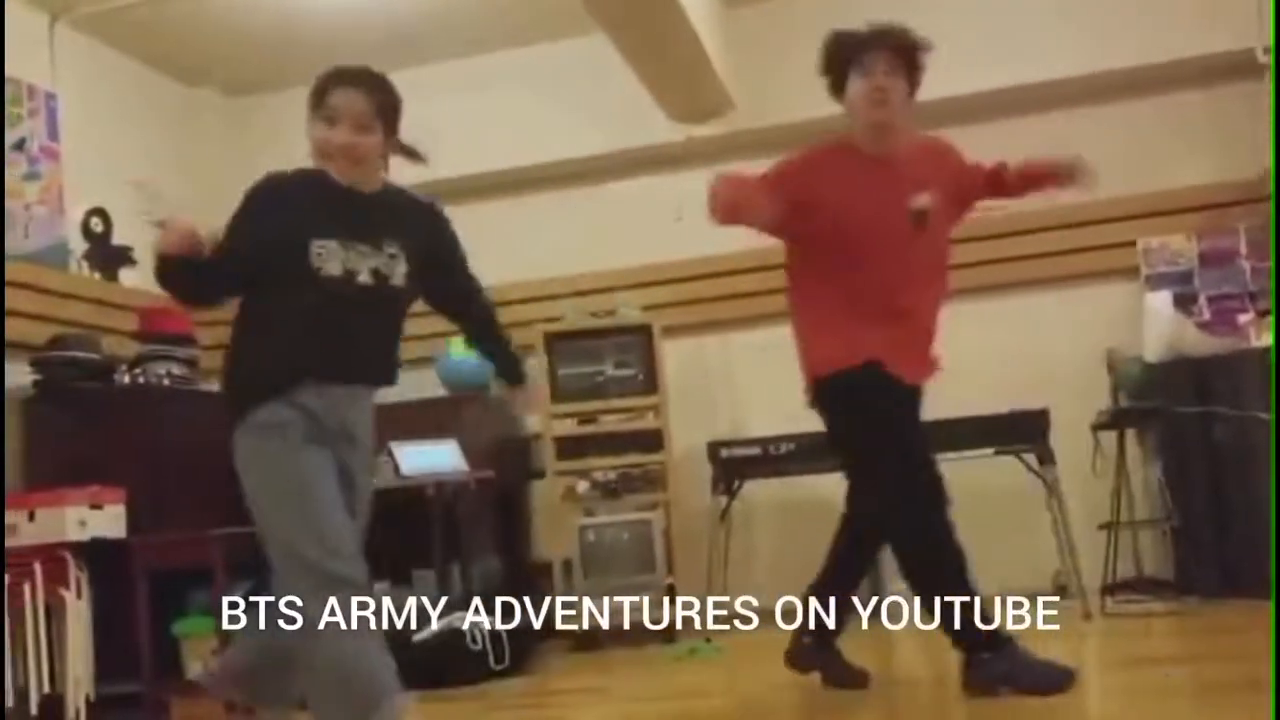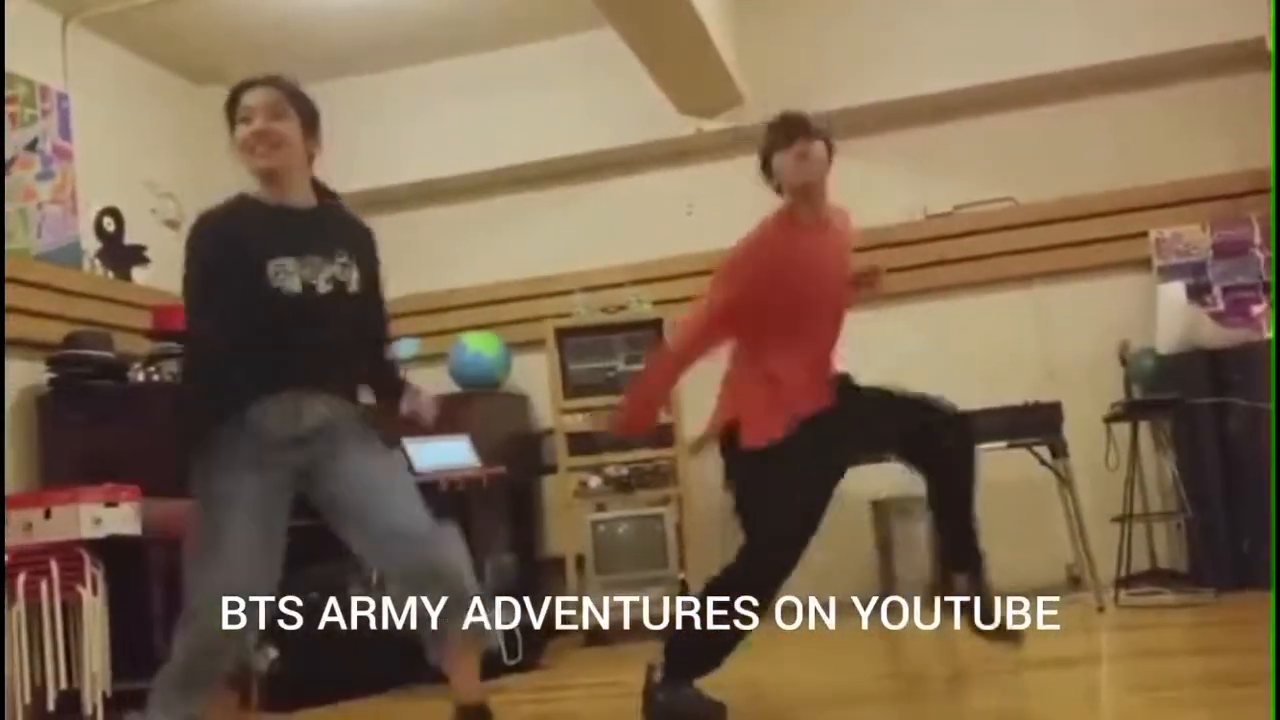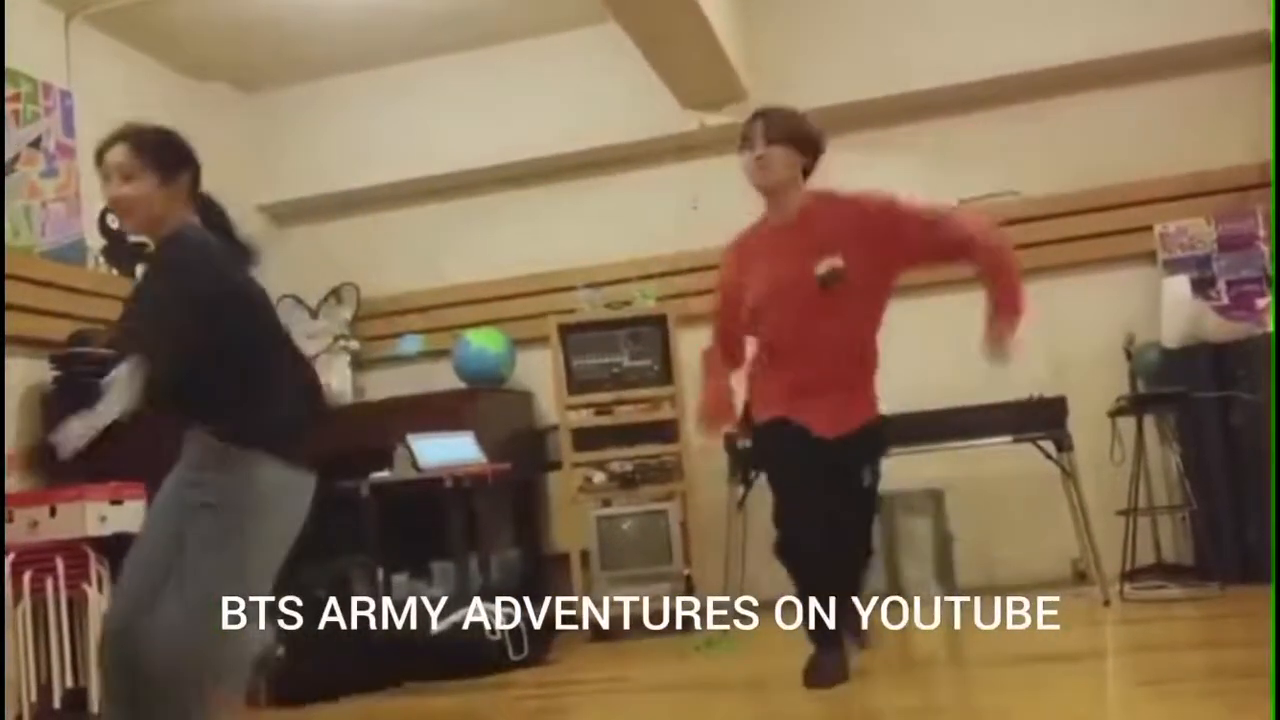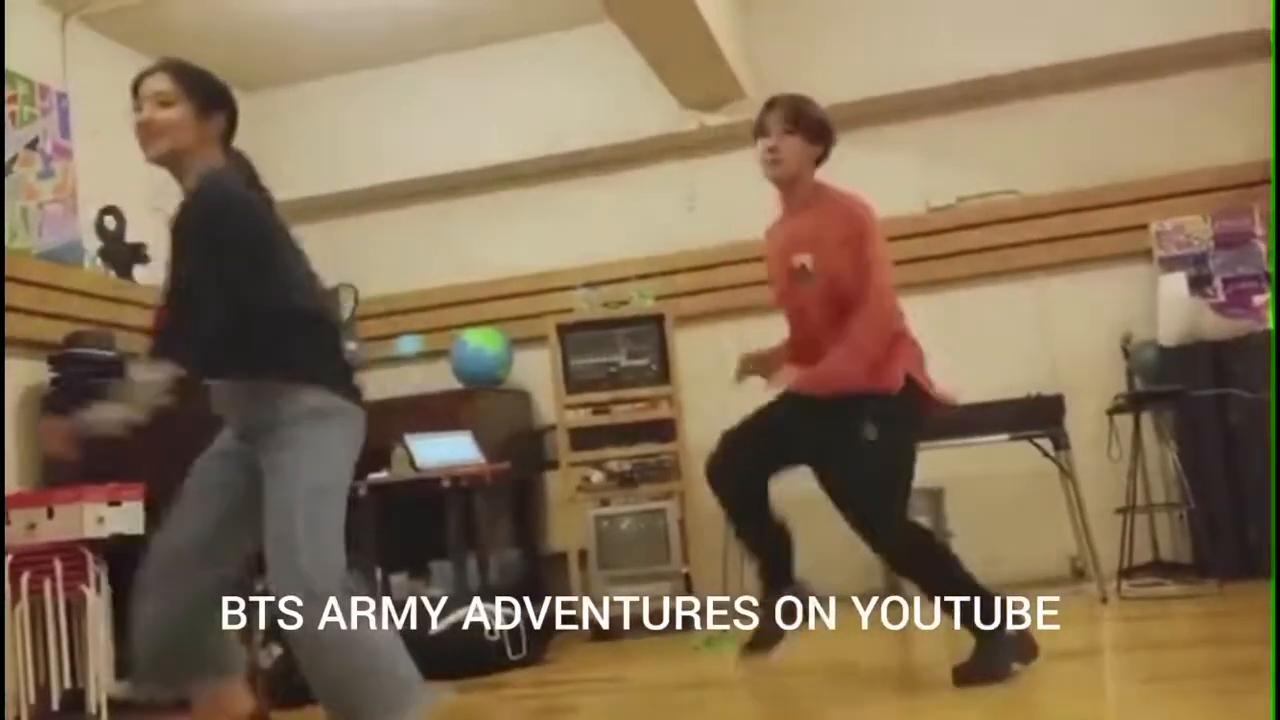
dt=0.5s
person 1, frame 1
left shoulder: (420, 223)
right shoulder: (277, 199)
left elbow: (466, 304)
right elbow: (209, 287)
left wrist: (511, 370)
right wrist: (179, 259)
left hip: (352, 416)
right hip: (275, 415)
left knee: (311, 591)
right knee: (329, 586)
person 1, frame 2
left shoulder: (352, 234)
right shoulder: (221, 232)
right elbow: (205, 351)
left wrist: (399, 393)
right wrist: (188, 479)
left hip: (337, 424)
right hip: (245, 431)
left knee: (431, 558)
right knee: (226, 607)
person 1, frame 3
left shoulder: (189, 260)
right shoulder: (196, 255)
left elbow: (145, 358)
left wrist: (66, 440)
left hip: (259, 467)
right hip: (209, 455)
left knee: (182, 641)
right knee: (130, 627)
person 1, frame 4
left shoulder: (217, 206)
right shoulder: (236, 202)
left elbow: (178, 333)
right elbow: (308, 303)
left hip: (305, 406)
right hip: (253, 414)
left knee: (308, 592)
right knee: (169, 591)
person 2, frame 1
left shoulder: (936, 158)
right shoulder: (811, 170)
left elbow: (978, 184)
right elbow: (732, 197)
left wrist: (1041, 174)
right wrist: (746, 197)
left hip: (905, 357)
right hip: (845, 358)
left knee: (883, 499)
right knee: (917, 496)
left ankle: (814, 636)
right ankle: (986, 650)
person 2, frame 2
left shoulder: (837, 224)
right shoulder: (764, 250)
right elbow: (698, 331)
left wrist: (855, 281)
right wrist: (640, 406)
left hip: (821, 397)
right hip: (769, 418)
left knee: (946, 434)
right knee: (768, 559)
left ankle: (962, 574)
person 2, frame 3
left shoulder: (860, 217)
right shoulder: (744, 253)
left elbow: (965, 236)
right elbow: (725, 341)
left wrist: (1003, 306)
right wrist: (715, 391)
left hip: (850, 408)
right hip: (780, 413)
left knee: (849, 537)
right knee: (802, 533)
left ankle: (841, 611)
right ankle: (828, 639)
person 2, frame 4
left shoulder: (849, 216)
right shoulder: (778, 234)
left elbow: (879, 313)
left wrist: (815, 371)
right wrist: (775, 358)
left hip: (875, 388)
right hip: (817, 391)
left knee: (882, 523)
right knee: (730, 468)
left ankle: (997, 631)
right ankle: (784, 593)
